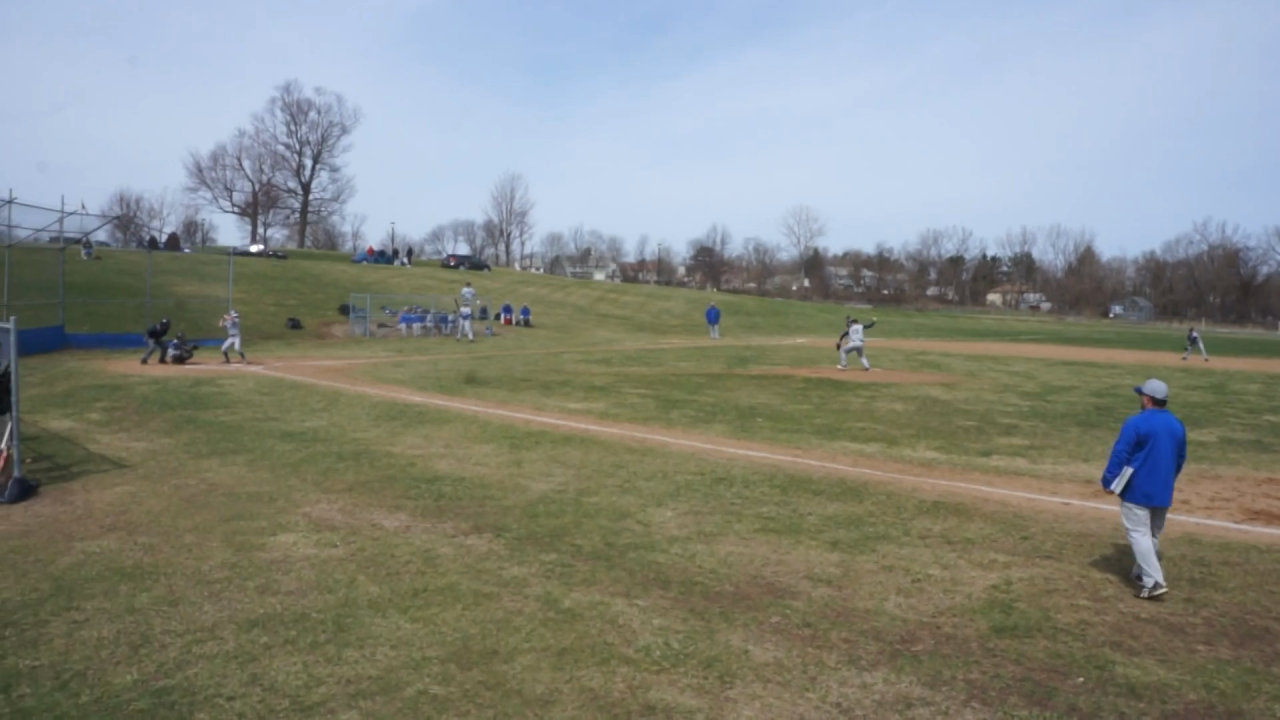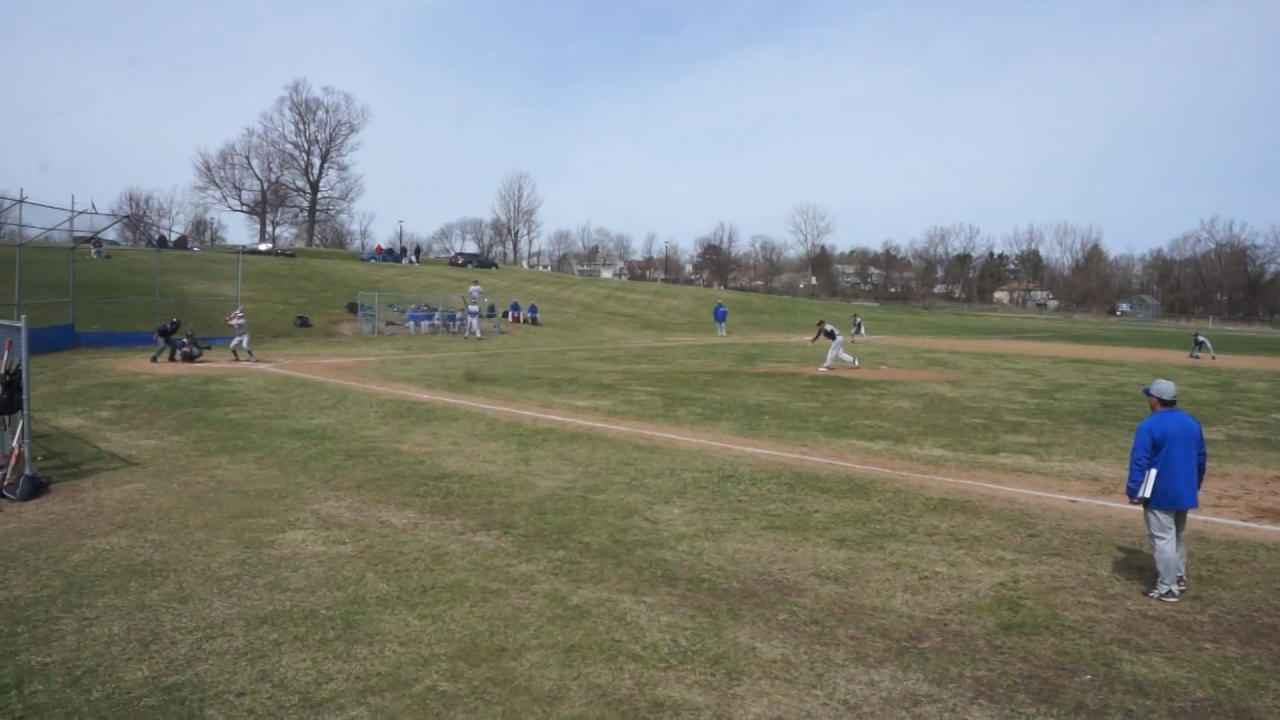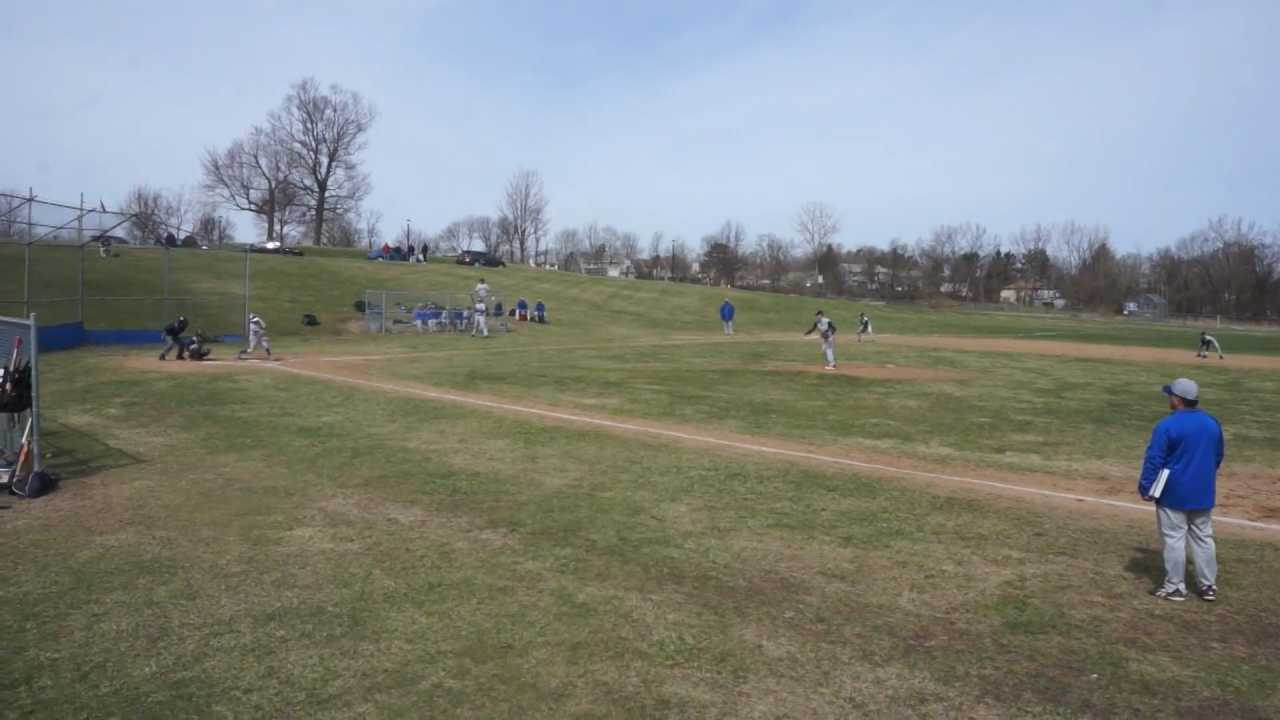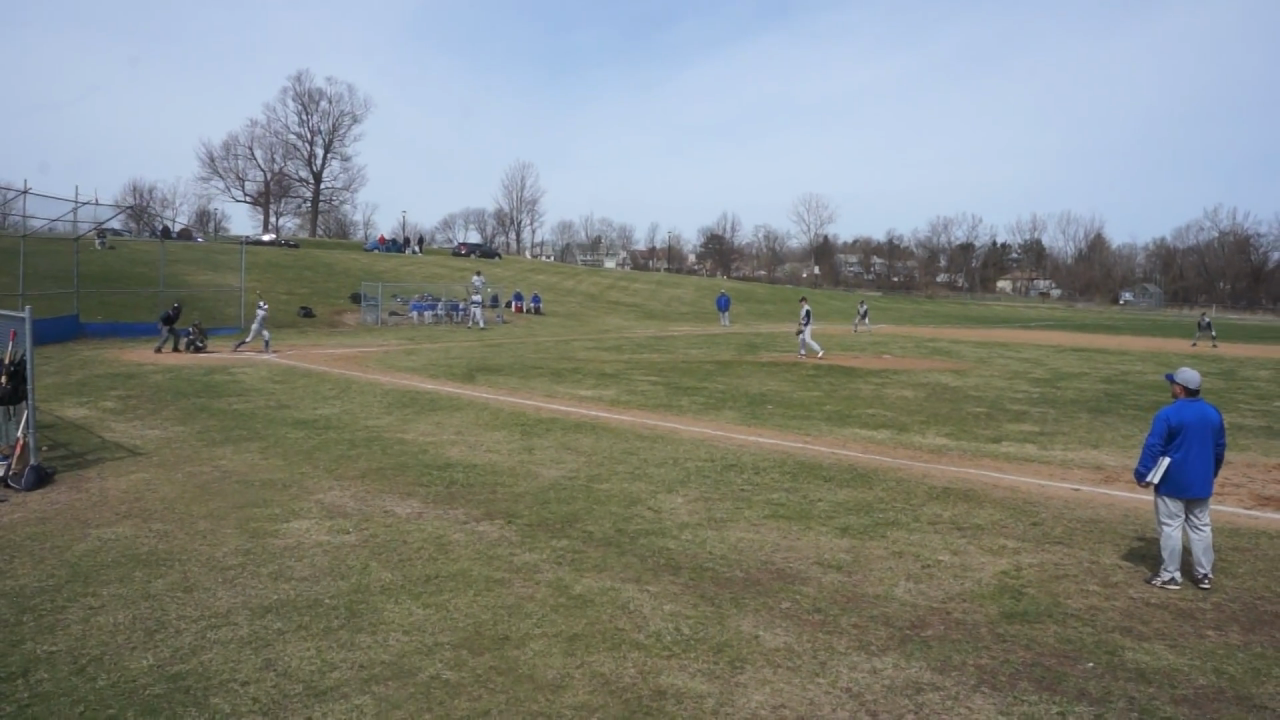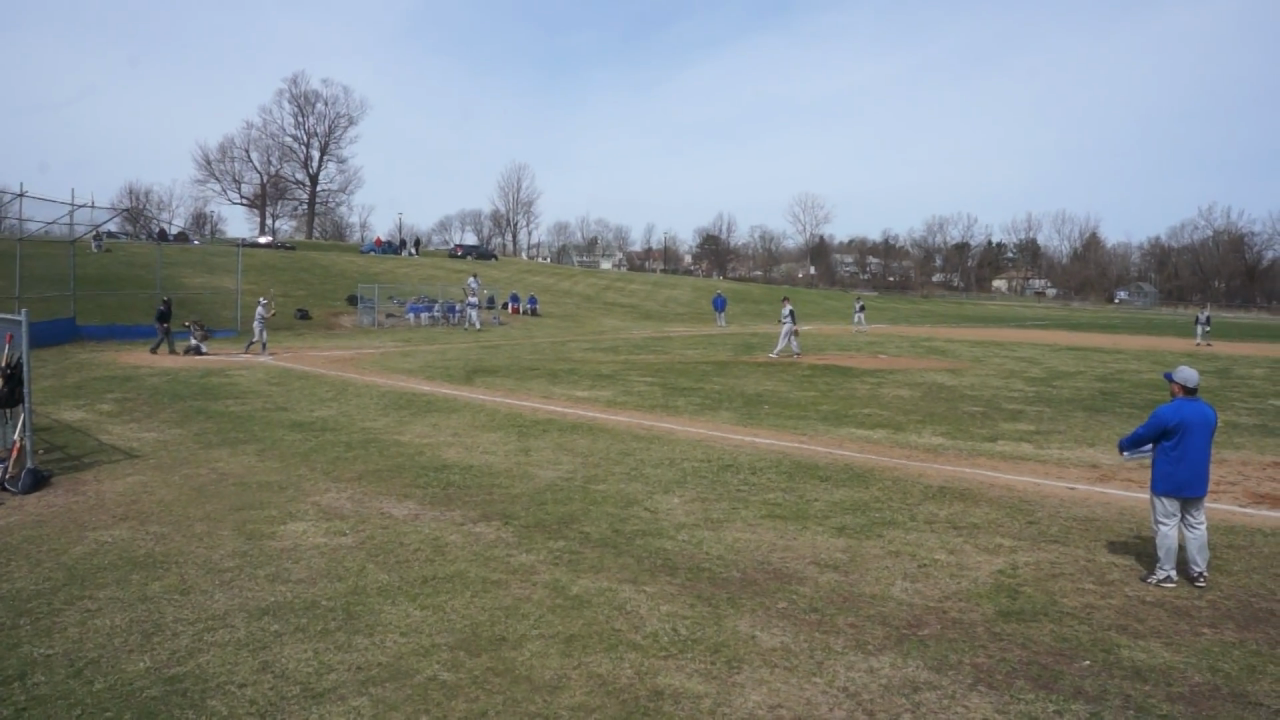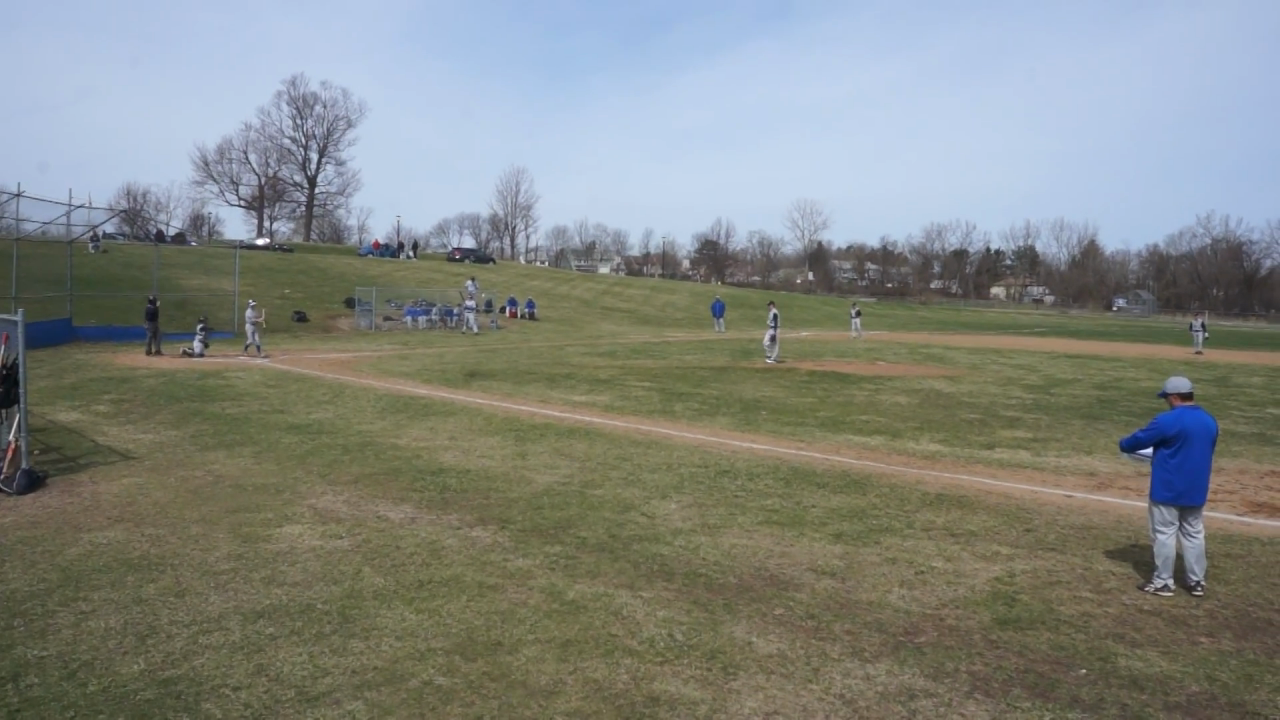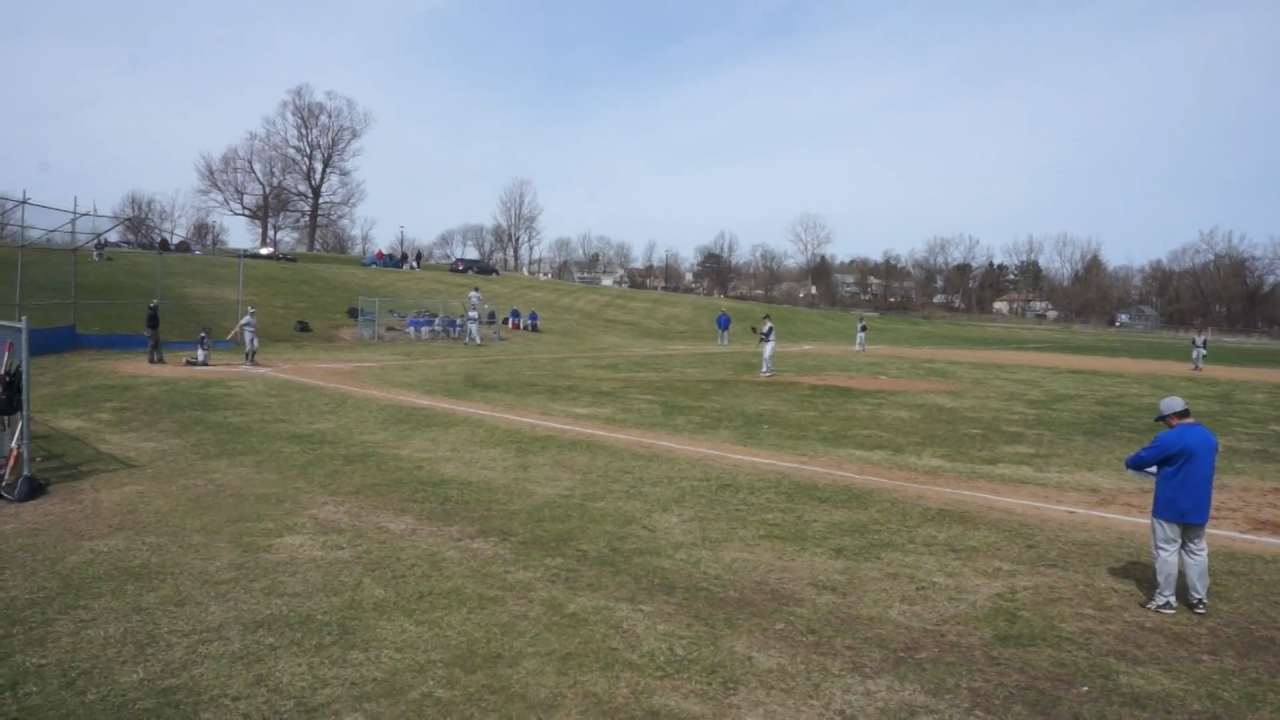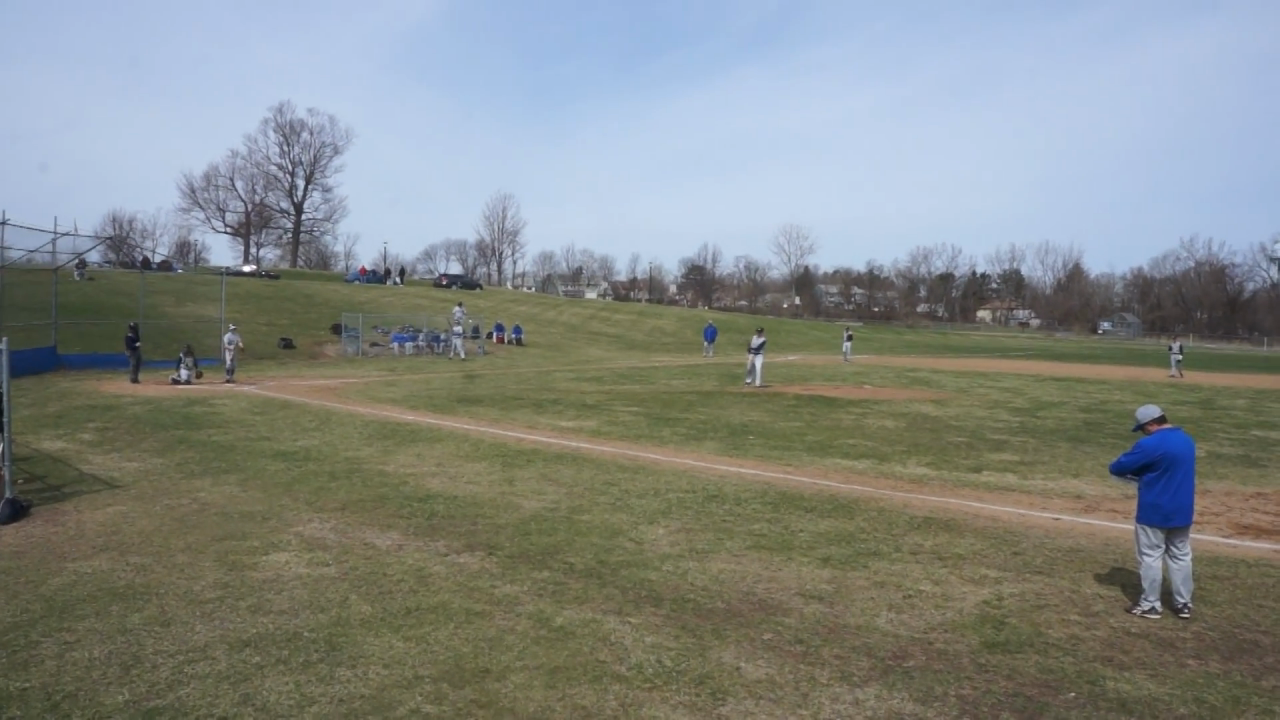
dt=0.5s
person 1, frame 1
left shoulder: (1136, 423)
right shoulder: (1177, 425)
left elbow: (1120, 455)
right elbow: (1180, 458)
left wrist: (1109, 481)
left hip: (1137, 489)
right hip: (1163, 490)
left knee: (1138, 534)
right knee: (1152, 534)
left ankle: (1154, 581)
right ankle: (1142, 575)
person 1, frame 2
left shoulder: (1149, 426)
right shoulder: (1192, 423)
left elbow: (1139, 461)
right elbow: (1201, 457)
left wrist: (1134, 491)
right wrist: (1196, 483)
left hip: (1160, 493)
right hip: (1186, 492)
left knee: (1163, 539)
right knee: (1177, 535)
left ankle: (1167, 588)
right ankle: (1178, 577)
person 1, frame 3
left shoulder: (1167, 425)
right shoulder: (1212, 424)
left elbow: (1153, 459)
right elbow: (1218, 457)
left wrist: (1146, 488)
left hip: (1174, 493)
right hip: (1203, 493)
left knee: (1174, 539)
right knee: (1204, 538)
left ankle: (1174, 587)
right ankle: (1208, 586)
person 1, frame 4
left shoulder: (1168, 414)
right shoulder: (1213, 413)
left elbow: (1153, 446)
right elbow: (1220, 447)
left wrist: (1141, 474)
right wrist: (1212, 472)
left hip: (1172, 483)
right hip: (1202, 482)
left knee: (1171, 528)
right knee: (1201, 527)
left ankle: (1170, 575)
right ankle: (1204, 574)
person 1, frame 5
left shoulder: (1166, 412)
right shoulder: (1209, 412)
left elbow: (1142, 436)
left wrist: (1123, 445)
left hip: (1168, 481)
right hip: (1197, 481)
left knee: (1166, 526)
right knee: (1196, 526)
left ankle: (1166, 574)
right ankle: (1199, 572)
person 1, frame 6
left shoulder: (1167, 420)
right shoulder: (1210, 421)
left elbow: (1139, 440)
left wrist: (1123, 444)
left hip: (1167, 489)
right hip: (1196, 489)
left knee: (1164, 535)
right knee: (1194, 534)
left ankle: (1163, 582)
right ankle: (1197, 581)
person 1, frame 7
left shoulder: (1169, 438)
right shoulder: (1210, 437)
left elbow: (1140, 460)
left wrist: (1128, 462)
left hip: (1170, 506)
right hip: (1198, 506)
left knee: (1166, 552)
right knee: (1197, 551)
left ankle: (1165, 599)
right ankle: (1199, 599)
person 1, frame 8
left shoulder: (1150, 444)
right shoulder: (1187, 440)
left elbow: (1119, 467)
left wrist: (1113, 467)
left hip: (1154, 512)
right hip: (1182, 511)
left knee: (1150, 557)
right knee: (1181, 556)
left ankle: (1150, 605)
right ankle: (1184, 604)
